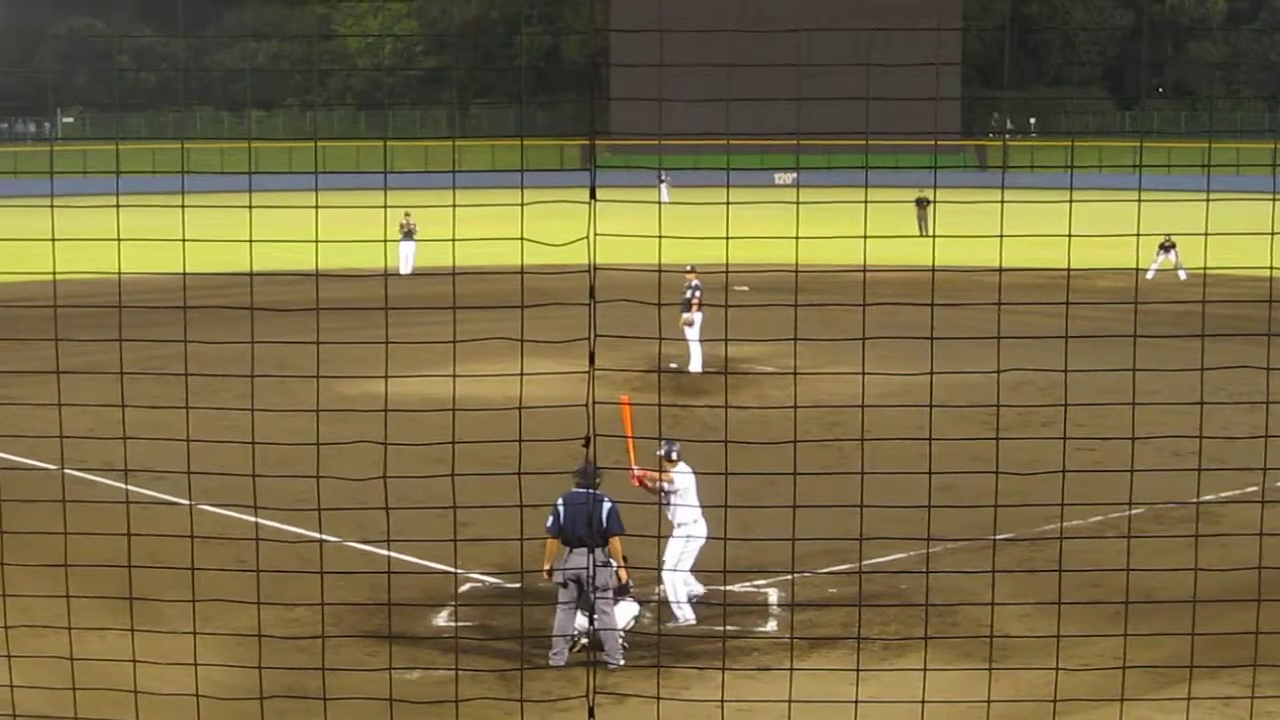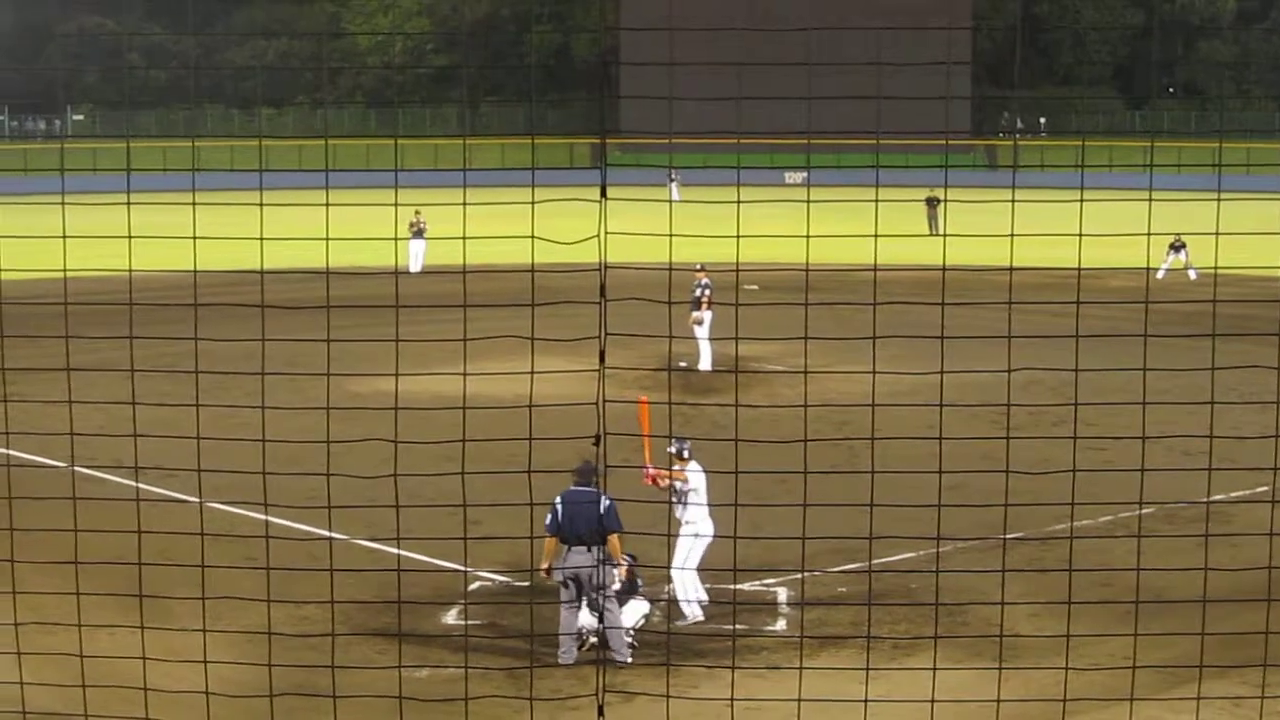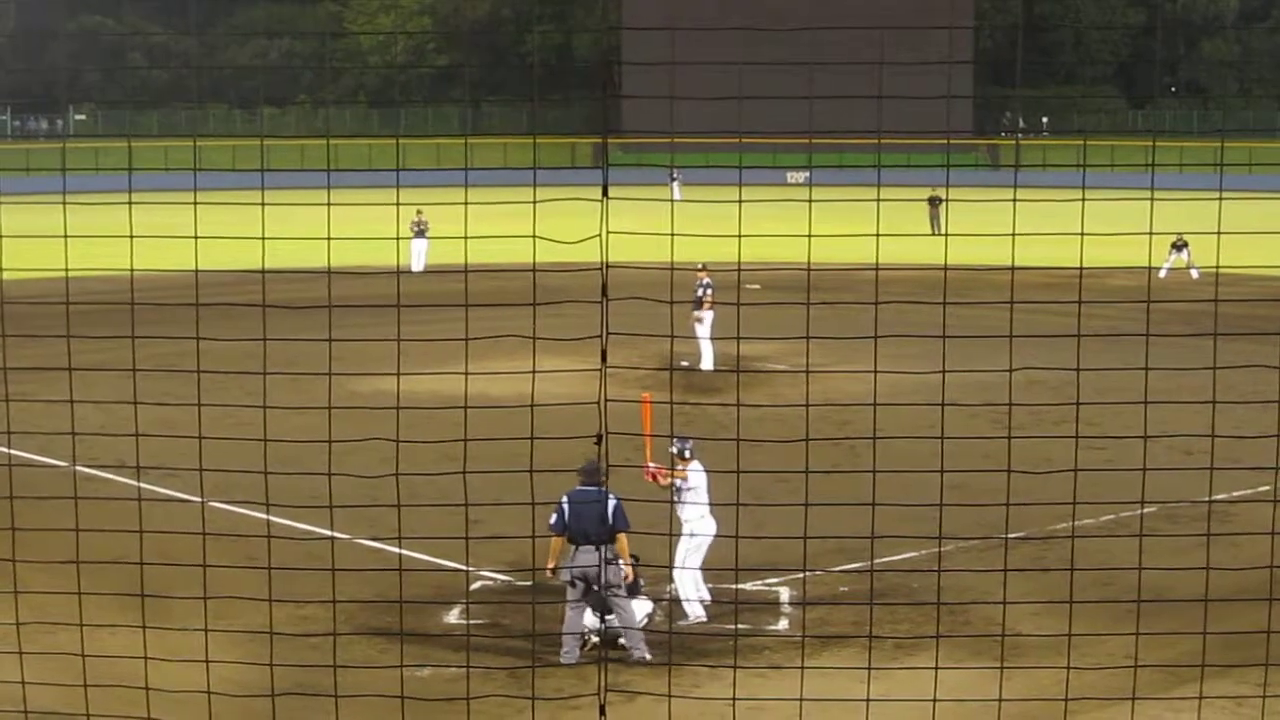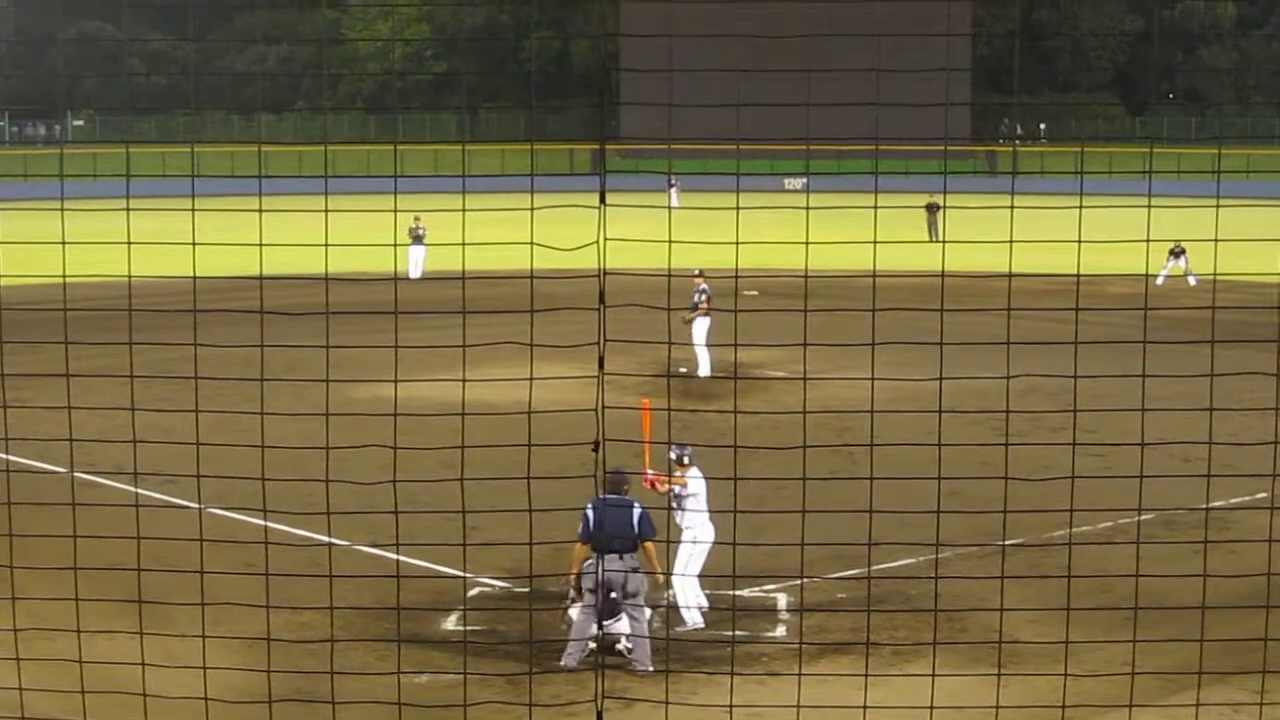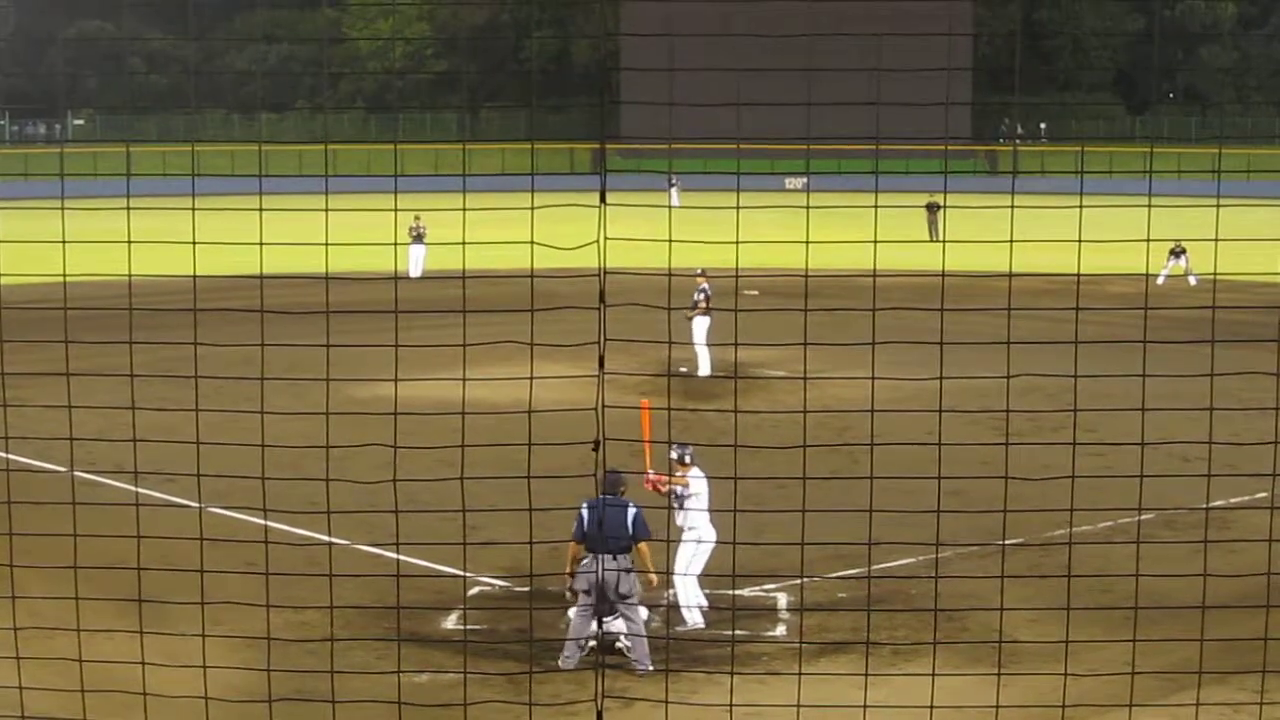
dt=0.4s
person 1, frame 1
left shoulder: (563, 501)
right shoulder: (605, 503)
left elbow: (553, 537)
right elbow: (614, 539)
left wrist: (548, 564)
right wrist: (620, 566)
left hip: (570, 560)
right hip: (597, 561)
left knee: (565, 609)
right knee: (605, 610)
left ankle: (558, 656)
right ankle: (614, 658)
person 1, frame 2
left shoulder: (561, 500)
right shoulder: (603, 500)
left elbow: (551, 536)
right elbow: (612, 536)
left wrist: (546, 562)
right wrist: (620, 563)
left hip: (570, 558)
right hip: (595, 559)
left knee: (569, 607)
right knee: (609, 607)
left ankle: (566, 655)
right ankle: (621, 654)
person 1, frame 3
left shoulder: (568, 499)
right shoulder: (611, 500)
left elbow: (557, 535)
right elbow: (620, 535)
left wrist: (552, 561)
right wrist: (627, 564)
left hip: (578, 558)
right hip: (604, 558)
left knee: (574, 607)
right knee: (621, 605)
left ankle: (569, 655)
right ankle: (638, 650)
person 1, frame 4
left shoulder: (592, 508)
right shoulder: (635, 509)
left elbow: (582, 543)
right elbow: (647, 543)
left wrist: (575, 569)
right wrist: (657, 569)
left hip: (598, 566)
right hip: (627, 567)
left knee: (587, 613)
right knee: (637, 616)
left ankle: (570, 658)
right ankle: (643, 663)
person 1, frame 5
left shoulder: (587, 507)
right shoulder: (631, 509)
left elbow: (576, 542)
right elbow: (641, 544)
left wrist: (569, 567)
right wrist: (650, 571)
left hip: (592, 567)
right hip: (620, 568)
left knee: (582, 615)
right knee: (632, 617)
left ankle: (568, 660)
right ankle: (642, 663)
person 2, frame 1
left shoulder: (683, 472)
right shoulder: (669, 472)
left elbow: (665, 478)
right elbow: (657, 489)
left wrist: (643, 473)
right wrist: (642, 481)
left hip: (691, 529)
right hip: (683, 528)
left knee: (670, 572)
right knee: (671, 562)
left ankle: (685, 616)
right ankle: (693, 590)
person 2, frame 2
left shoulder: (695, 471)
right shoulder: (678, 469)
left elbow: (681, 477)
right elbow: (666, 485)
left wrist: (658, 472)
right wrist: (654, 478)
left hip: (697, 527)
right hip: (689, 526)
left knee: (679, 570)
right knee: (686, 567)
left ankle: (693, 612)
right ankle: (699, 597)
person 2, frame 3
left shoulder: (696, 471)
right shoulder: (681, 469)
left elbow: (681, 476)
right elbow: (666, 483)
left wrist: (658, 469)
right wrist: (654, 475)
left hip: (696, 526)
right hip: (701, 524)
left knee: (681, 570)
right knee: (691, 566)
left ankle: (696, 613)
right ankle: (702, 596)
person 2, frame 4
left shoulder: (695, 477)
right shoulder: (680, 475)
left elbow: (680, 482)
right elbow: (664, 489)
left wrist: (656, 476)
right wrist: (652, 482)
left hip: (698, 532)
right hip: (693, 532)
left knee: (680, 576)
right knee: (687, 572)
left ankle: (694, 620)
right ankle: (699, 603)
person 2, frame 5
left shoulder: (697, 477)
right shoulder: (680, 476)
left elbow: (682, 482)
right elbow: (666, 491)
left wrist: (658, 477)
right wrist: (655, 484)
left hip: (699, 534)
right hip: (691, 533)
left knee: (682, 576)
right knee: (684, 573)
left ankle: (695, 620)
right ankle: (699, 603)
